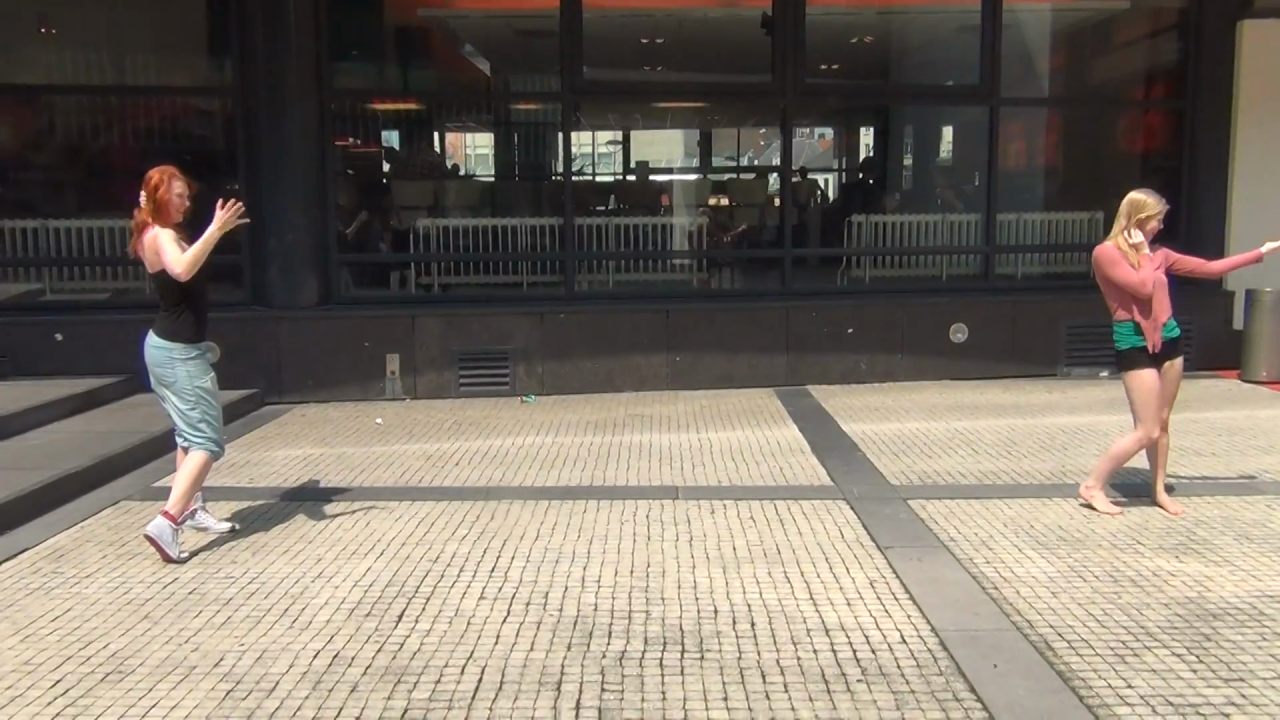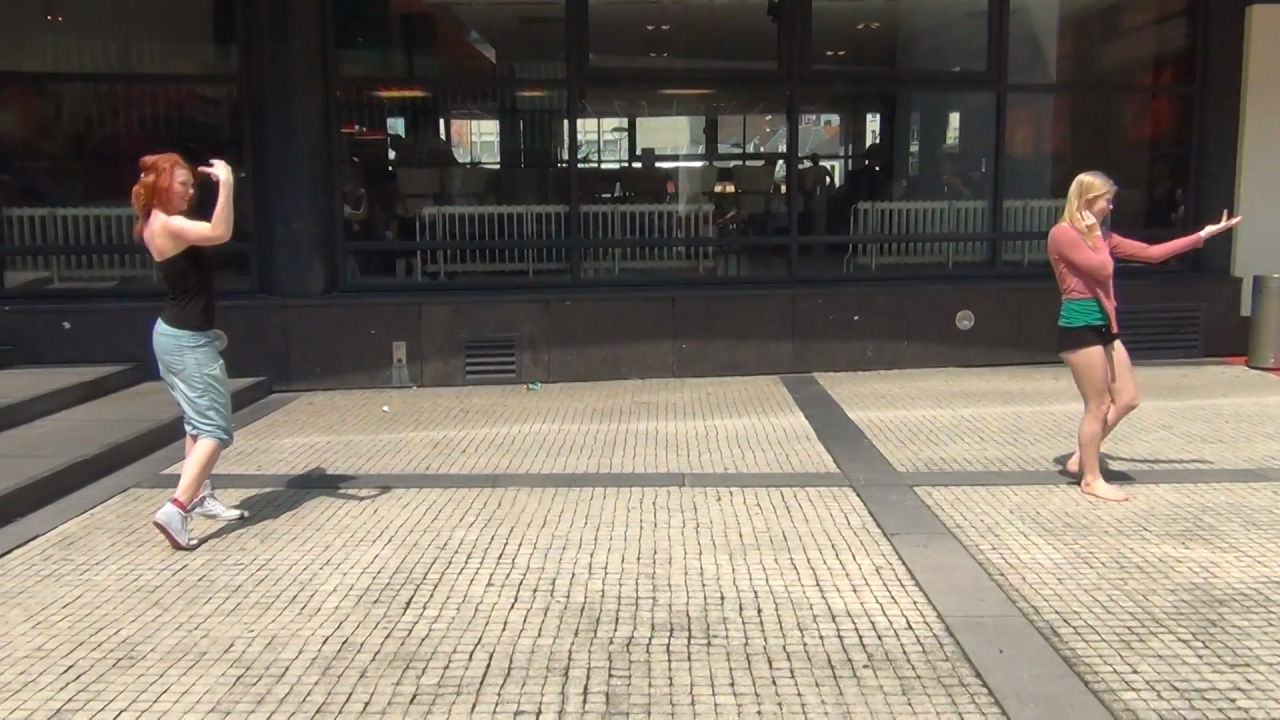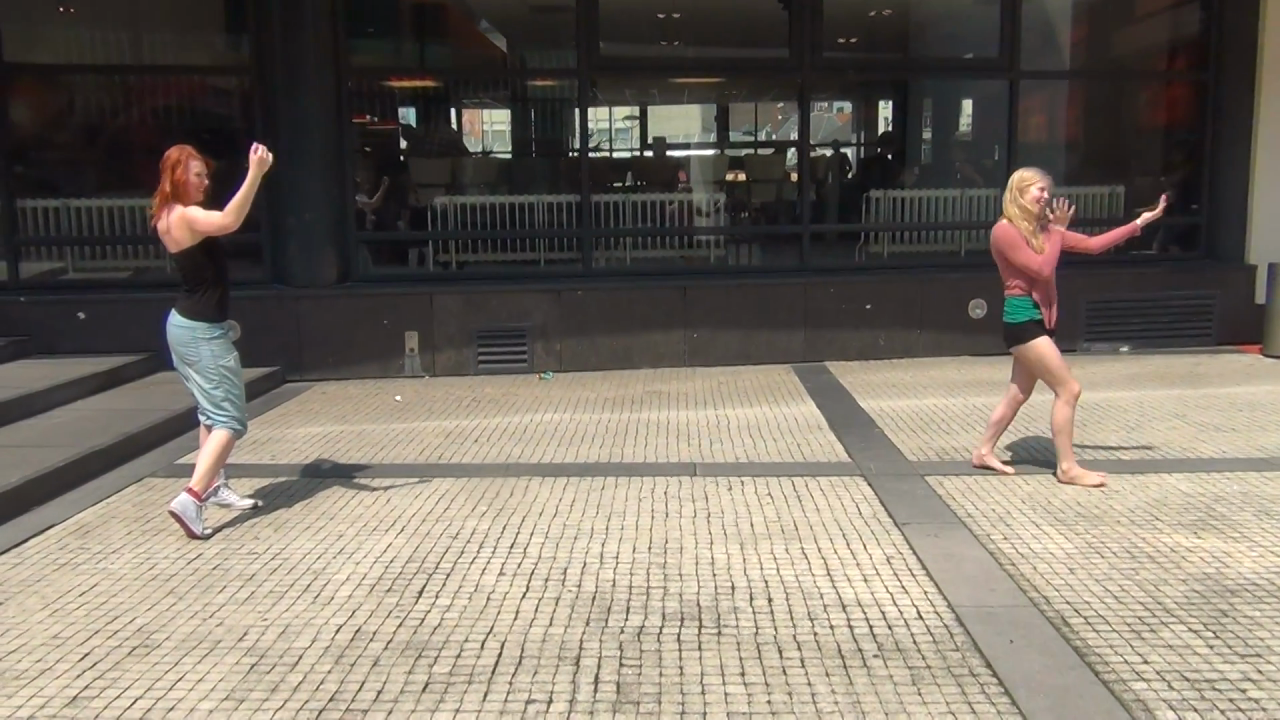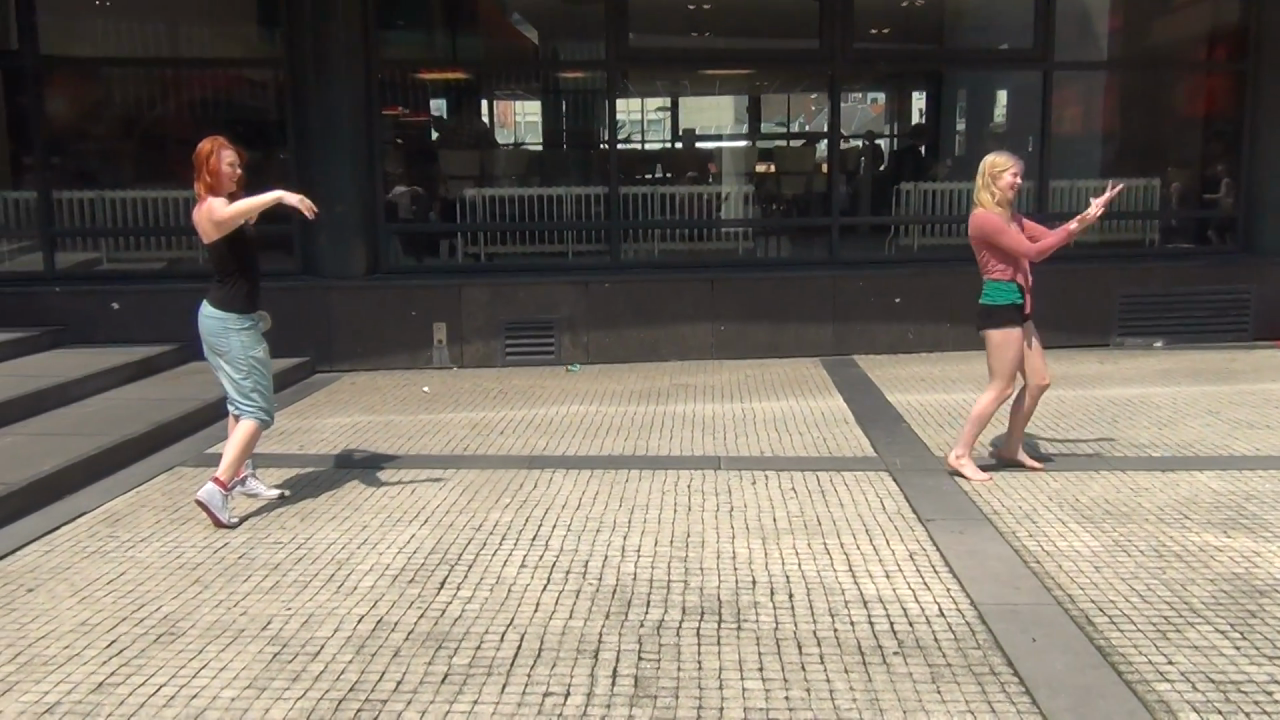
dt=0.4s
person 1, frame 1
left shoulder: (157, 234)
right shoulder: (160, 236)
right elbow: (183, 269)
right wrist: (216, 230)
left hip: (167, 347)
right hip: (179, 352)
left knee: (190, 434)
right knee: (206, 440)
left ankle: (190, 508)
right ankle: (166, 522)
person 1, frame 2
left shoulder: (158, 222)
right shoulder: (168, 225)
right elbow: (219, 232)
right wrist: (226, 183)
left hip: (175, 334)
right hip: (188, 339)
left knee: (198, 421)
right knee: (215, 428)
left ankle: (199, 496)
right ankle: (175, 510)
person 1, frame 3
left shoulder: (169, 218)
right shoulder: (185, 216)
right elbow: (228, 222)
right wrist: (255, 175)
left hip: (188, 324)
right hip: (203, 331)
left knee: (212, 412)
right knee: (230, 419)
left ankle: (214, 486)
right ankle: (191, 499)
person 1, frame 4
left shoulder: (205, 208)
right shoulder: (213, 206)
right elbow: (228, 215)
left wrist: (249, 215)
right wrist: (279, 195)
left hip: (218, 315)
right hip: (232, 321)
left knee: (241, 402)
right knee: (256, 409)
left ankle: (241, 476)
right ankle: (217, 488)
person 2, frame 1
left shoulder: (1158, 254)
right shoulder: (1105, 253)
left elbow: (1210, 268)
right elbow: (1143, 288)
right wrist: (1144, 253)
left hip: (1167, 340)
right hip: (1134, 346)
left knee: (1161, 423)
right knee: (1148, 431)
left ankle: (1158, 490)
right ankle: (1092, 485)
person 2, frame 2
left shoulder: (1102, 236)
right shoulder: (1063, 233)
left elbow: (1152, 253)
right elbow: (1103, 269)
left wrist: (1204, 234)
right wrist: (1095, 233)
left hip: (1103, 325)
right hip: (1080, 326)
left knee: (1127, 399)
right knee: (1098, 406)
left ankle: (1082, 457)
right ankle: (1091, 479)
person 2, frame 3
left shoulder: (1042, 229)
right shoulder: (1004, 231)
left elbow: (1091, 245)
right elbow: (1042, 269)
left wrist: (1140, 223)
right wrist: (1057, 230)
left hip: (1038, 319)
right hip: (1024, 321)
left knee: (1018, 394)
right knee: (1069, 390)
left ankle: (984, 452)
right ankle: (1068, 466)
person 2, frame 4
left shoulder: (1008, 215)
right shoulder: (983, 218)
left elbow: (1048, 236)
right elbow: (1033, 251)
left wrist: (1093, 210)
right wrist: (1075, 225)
left hip: (1018, 305)
right hip: (1000, 307)
left knee: (1039, 382)
right knee: (1000, 388)
left ankle: (1013, 448)
right ankle: (960, 455)
